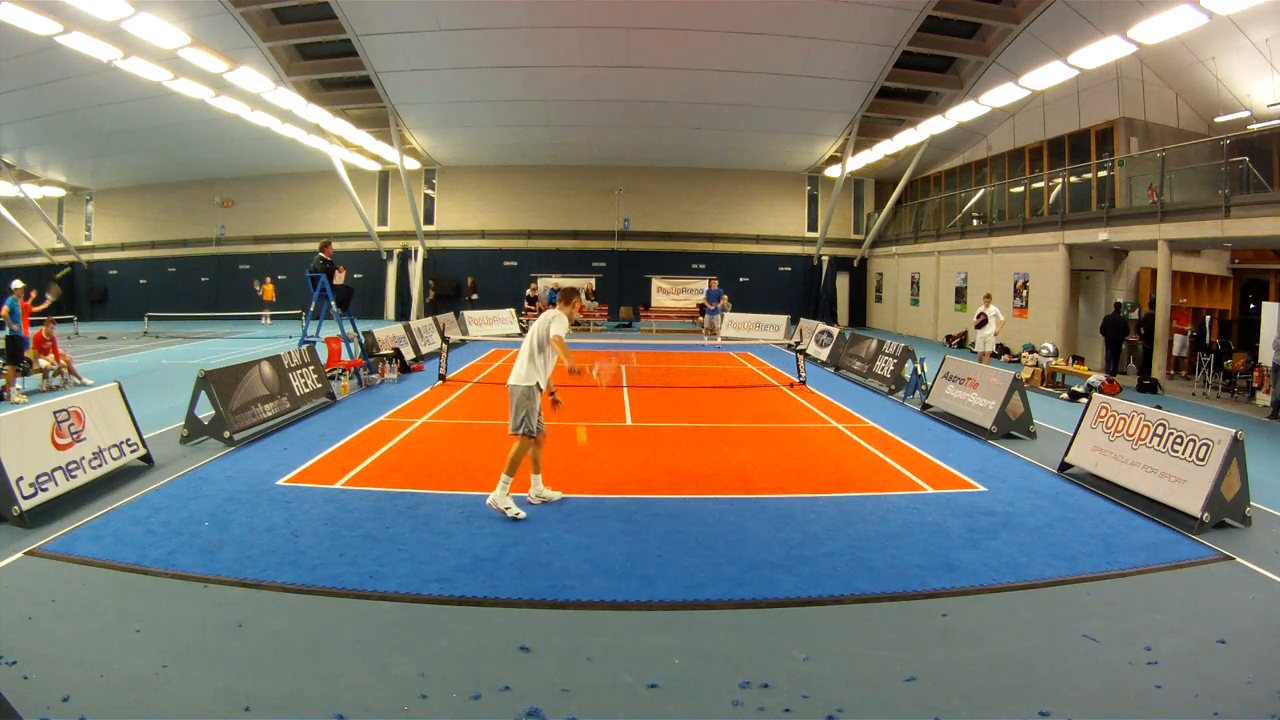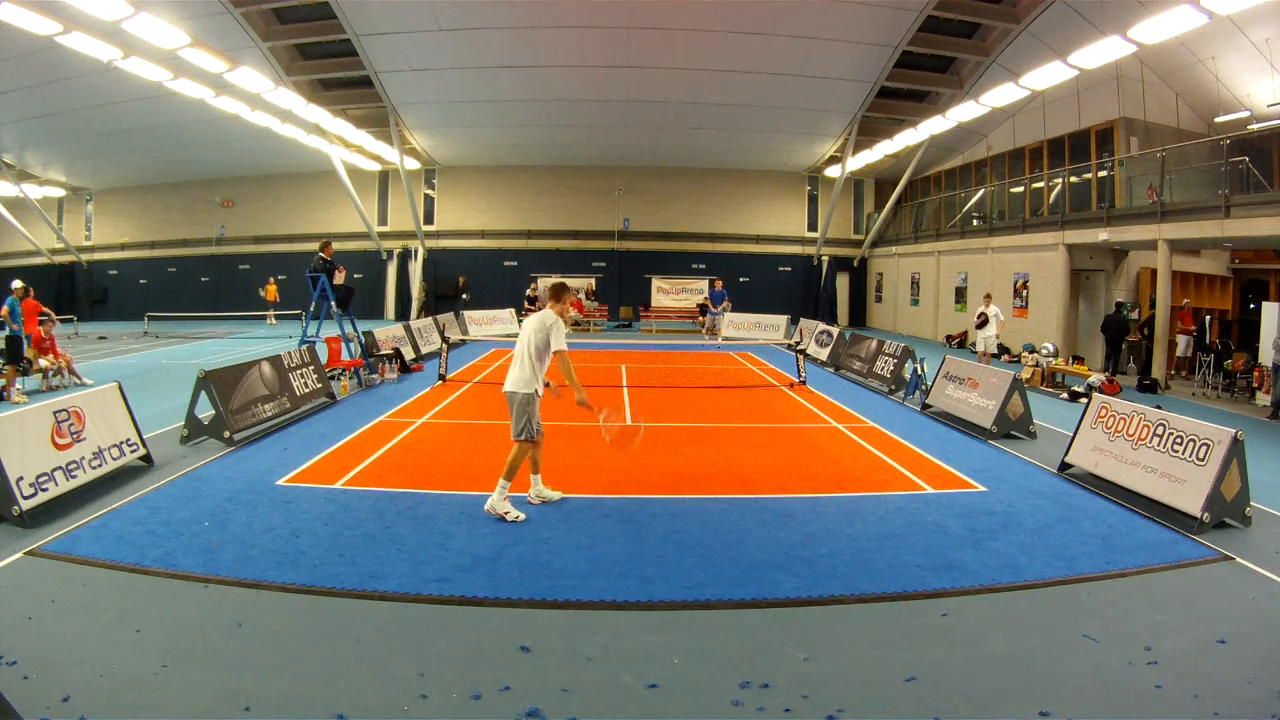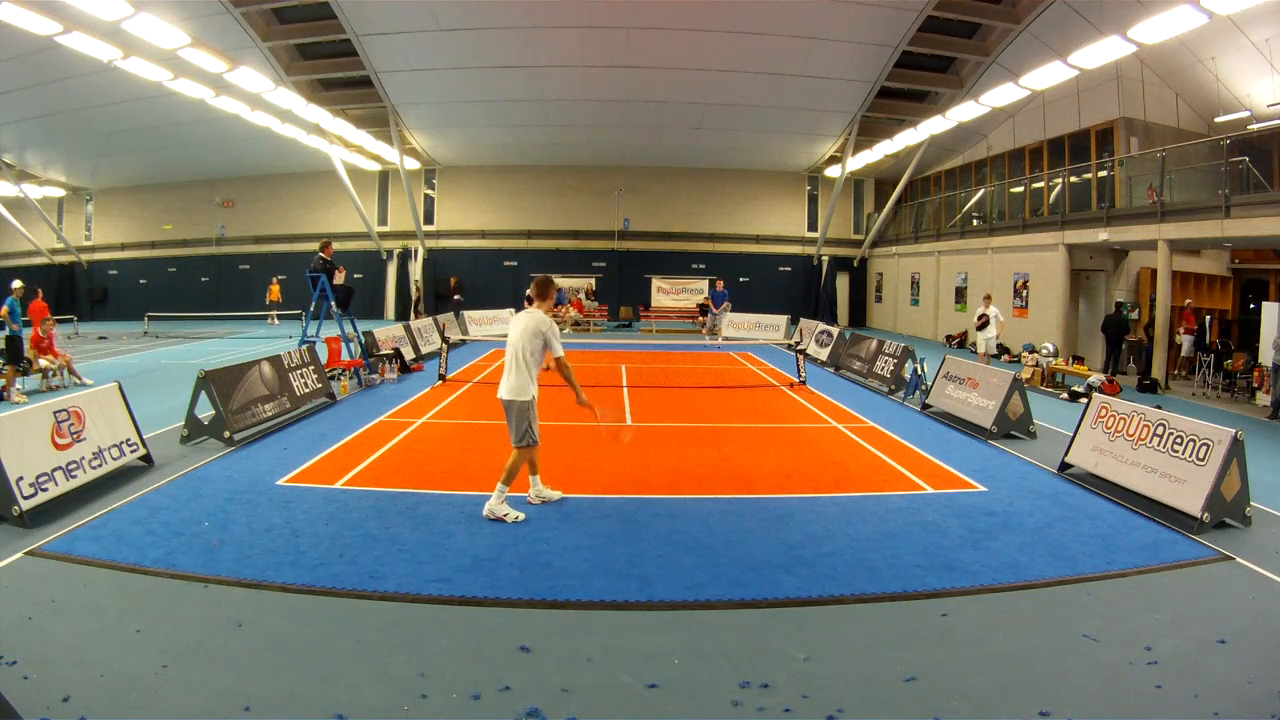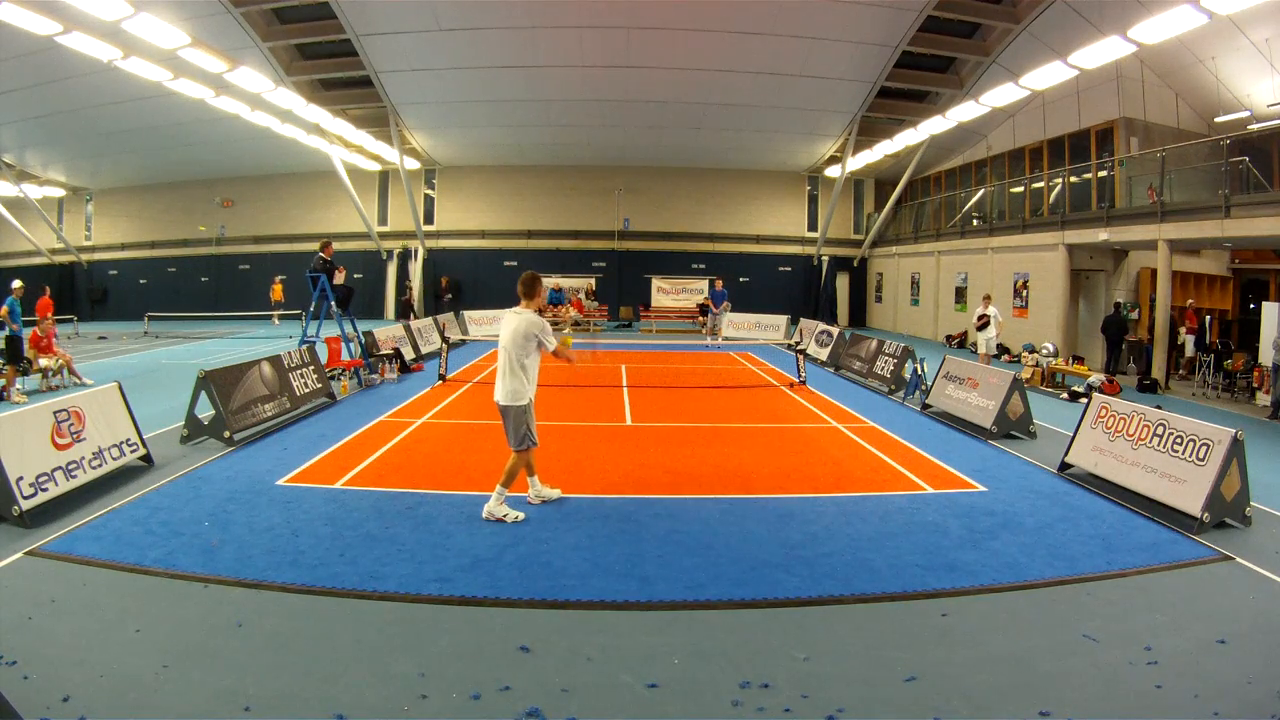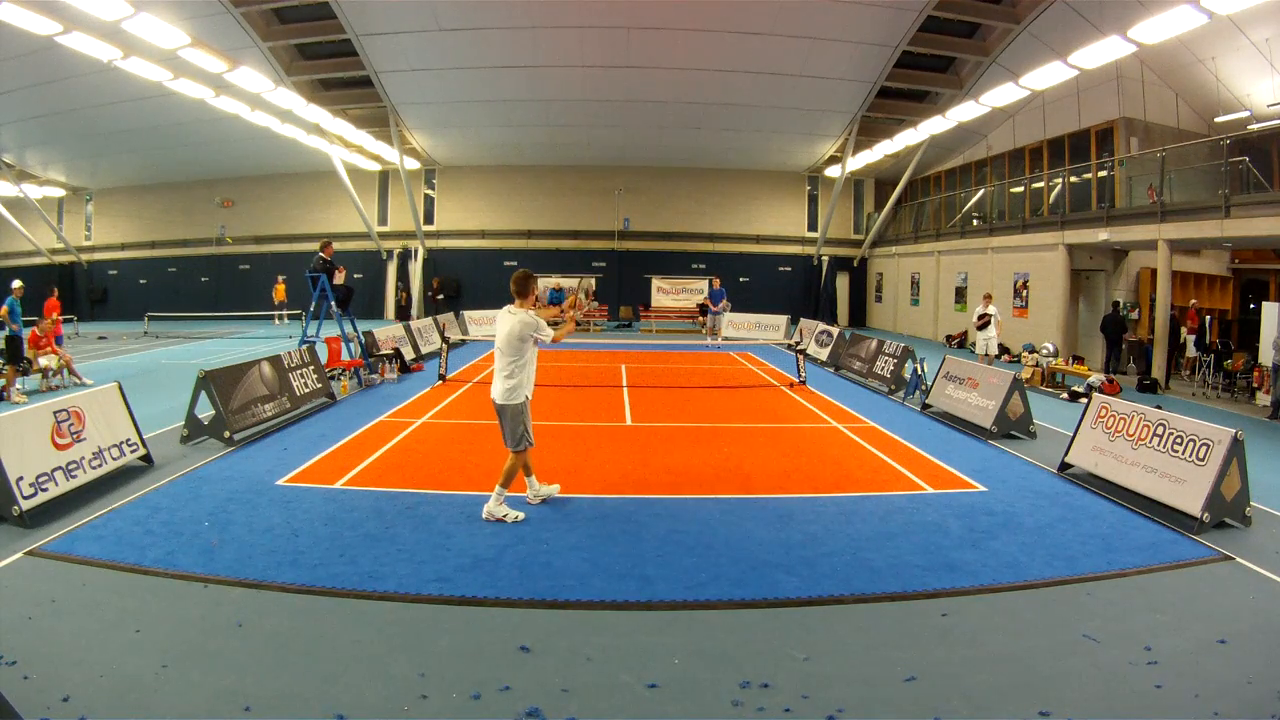
dt=0.2s
person 1, frame 1
left shoulder: (547, 317)
right shoulder: (559, 318)
right elbow: (557, 340)
left wrist: (552, 392)
right wrist: (569, 362)
left hip: (528, 384)
right hip: (526, 384)
left knee: (539, 437)
right knee: (525, 438)
left ankle: (537, 490)
right ankle: (500, 495)
person 1, frame 2
left shoulder: (533, 318)
right shoulder: (554, 322)
right elbow: (561, 357)
left wrist: (546, 382)
right wrist: (577, 389)
left hip: (519, 385)
right hip: (524, 388)
left knee: (536, 438)
right knee: (523, 443)
left ankle: (537, 490)
right ankle: (497, 499)
person 1, frame 3
left shoulder: (519, 317)
right shoulder: (546, 323)
right elbow: (561, 363)
right wrist: (579, 393)
left hip: (510, 389)
right hip: (521, 392)
left knee: (531, 443)
right knee: (522, 447)
left ankle: (537, 490)
right ankle: (495, 503)
person 1, frame 4
left shoulder: (510, 316)
right shoulder: (536, 323)
right elbow: (556, 351)
left wrist: (560, 346)
right wrist: (570, 356)
left hip: (506, 393)
right hip: (517, 397)
left knee: (525, 445)
right knee: (522, 451)
left ankle: (536, 490)
right ankle: (494, 505)
person 1, frame 5
left shoulder: (506, 312)
right shoulder: (530, 323)
right elbow: (555, 337)
left wrist: (561, 310)
right wrist: (569, 326)
left hip: (504, 392)
right hip: (514, 396)
left knee: (522, 445)
right knee: (519, 450)
left ankle: (535, 490)
right ankle: (494, 506)
